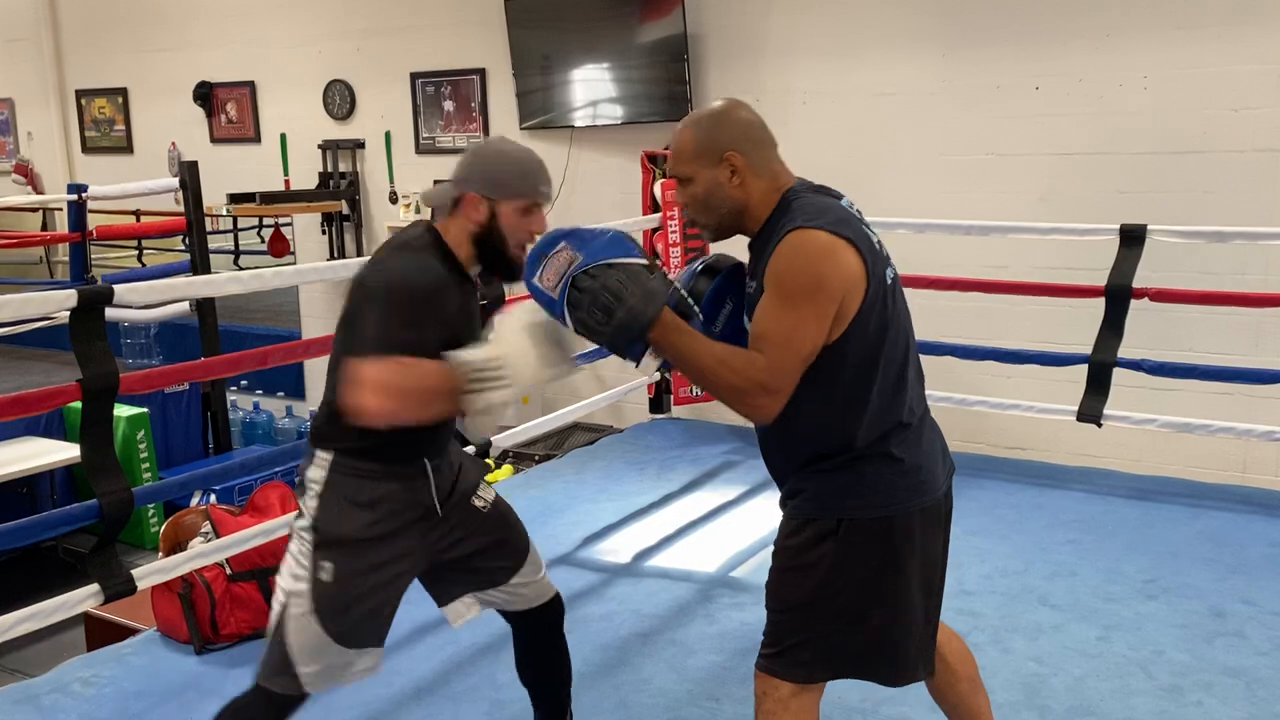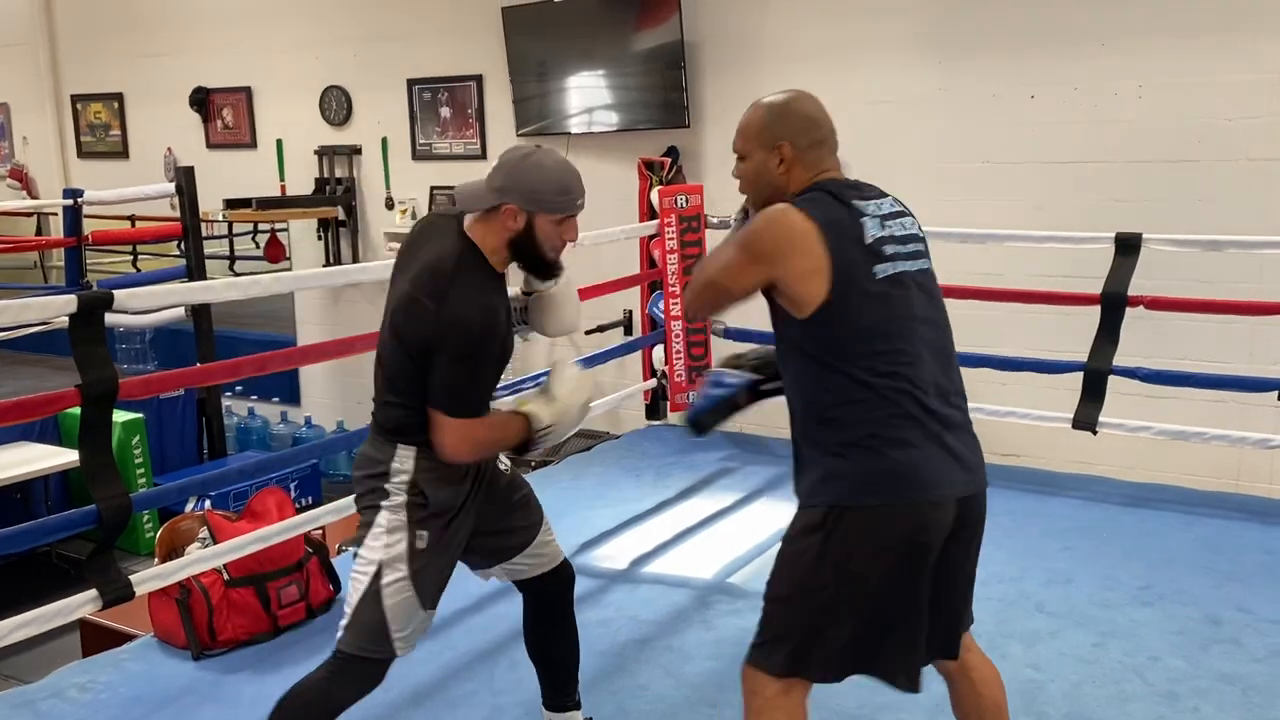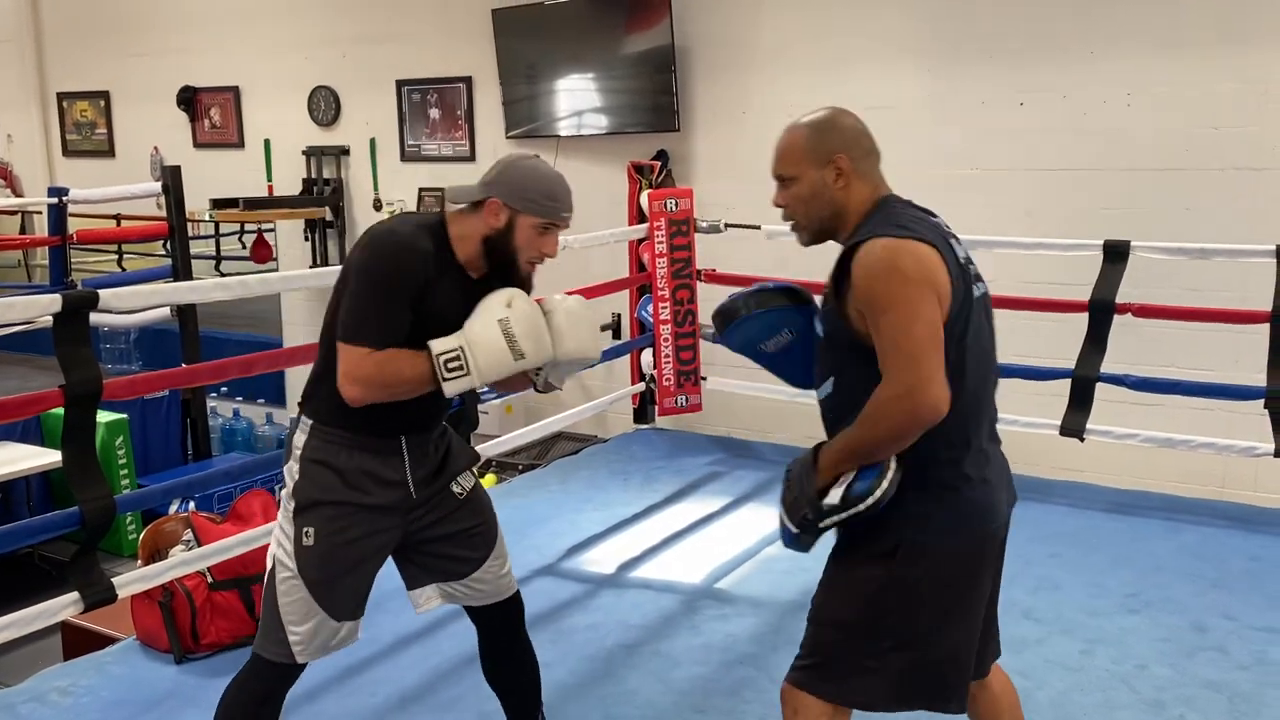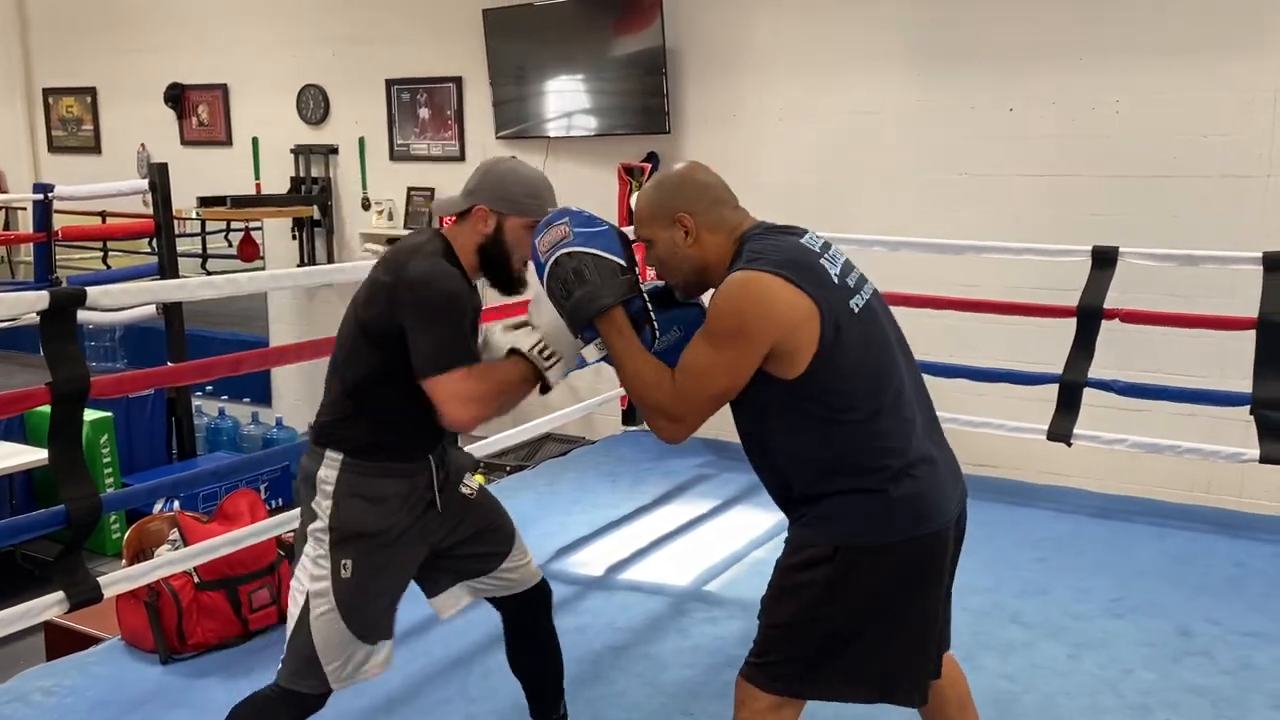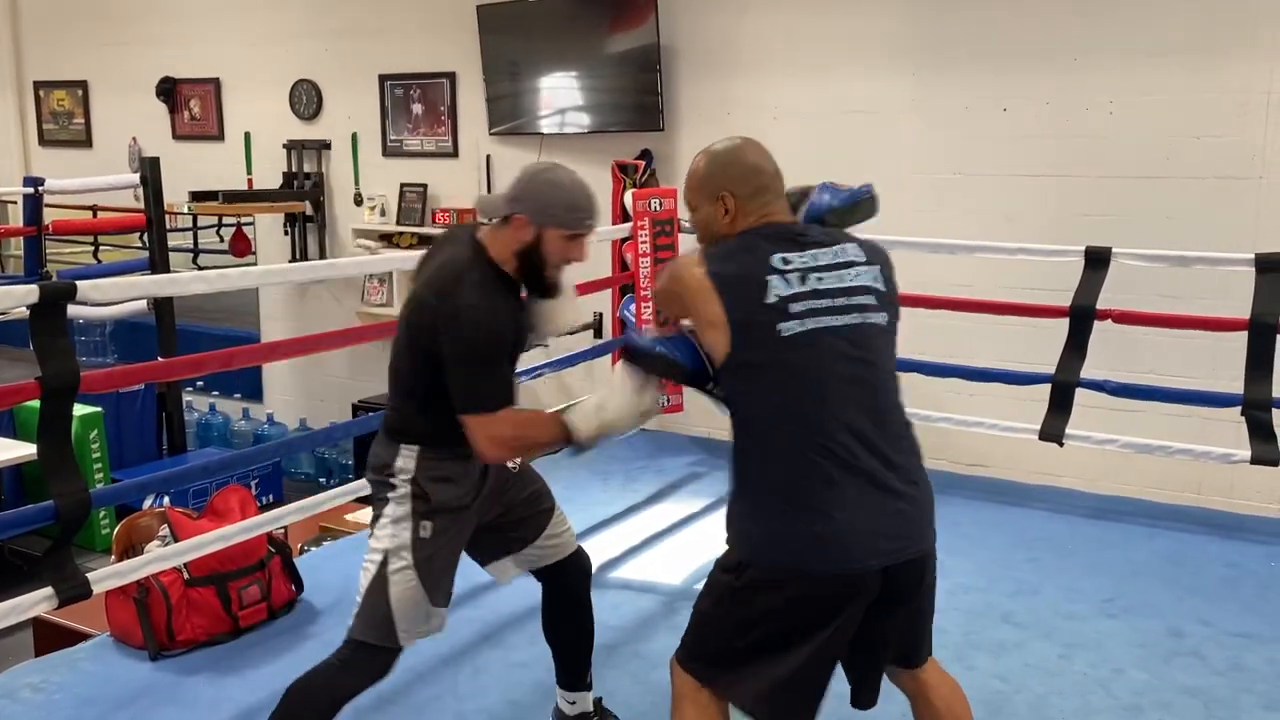
dt=1s
person 1, frame 1
left shoulder: (809, 245)
right shoulder: (810, 210)
left elbow: (763, 393)
right elbow: (787, 341)
left wrist: (654, 323)
right wrist: (690, 317)
left hip: (857, 495)
right hip: (905, 473)
right knee: (920, 627)
person 1, frame 2
left shoulder: (785, 227)
right shoulder: (893, 215)
left elbow: (698, 299)
left wrist: (747, 239)
right wrist: (768, 367)
left hip: (869, 491)
right hip: (955, 473)
right knee: (951, 641)
person 1, frame 3
left shoulder: (886, 254)
right shoulder: (916, 231)
left elbow: (919, 396)
left wrist: (826, 464)
left hip: (919, 518)
right hip: (969, 501)
right knee: (968, 661)
person 1, frame 4
left shoulder: (752, 290)
right shoulder: (796, 248)
left elbow: (673, 415)
left wrist: (605, 311)
right wrist: (667, 330)
left hip: (866, 521)
right hip: (930, 495)
right knee: (923, 653)
person 1, frame 5
left shoulder: (699, 277)
right shoulder: (872, 262)
left elbow: (668, 297)
left hip: (795, 546)
right hip: (904, 525)
right knee: (914, 666)
person 2, frame 1
left shoulder: (447, 258)
right shoulder: (411, 274)
right elbow: (374, 398)
left wrist: (542, 331)
right wrist: (496, 366)
left hip: (439, 474)
right hip: (359, 492)
left knee: (541, 609)
person 2, frame 2
left shoulder: (441, 232)
right shoulder: (465, 308)
right elbow: (458, 443)
left wrist: (528, 307)
right wrist: (545, 417)
left hip: (447, 462)
right hip: (417, 476)
left knee: (553, 579)
right knee: (361, 663)
person 2, frame 3
left shoulder: (495, 270)
right shoulder: (396, 250)
left elbow: (498, 376)
right elbow: (357, 381)
left wrist: (549, 362)
right wrist: (468, 352)
left hip: (428, 455)
right hip: (341, 465)
left knee: (502, 611)
right knee: (279, 659)
person 2, frame 4
left shoulder: (448, 266)
right shoulder: (428, 279)
right elbow: (463, 407)
left wrist: (527, 343)
right wrist: (544, 352)
left hip: (430, 470)
right hip: (359, 488)
left knee: (530, 599)
person 2, frame 5
left shoulder: (480, 247)
right shoulder: (472, 304)
right elbow: (494, 437)
left wrist: (536, 314)
right wrist: (595, 418)
left hip: (483, 457)
right hip: (426, 472)
left knee: (569, 572)
right knee: (371, 652)
